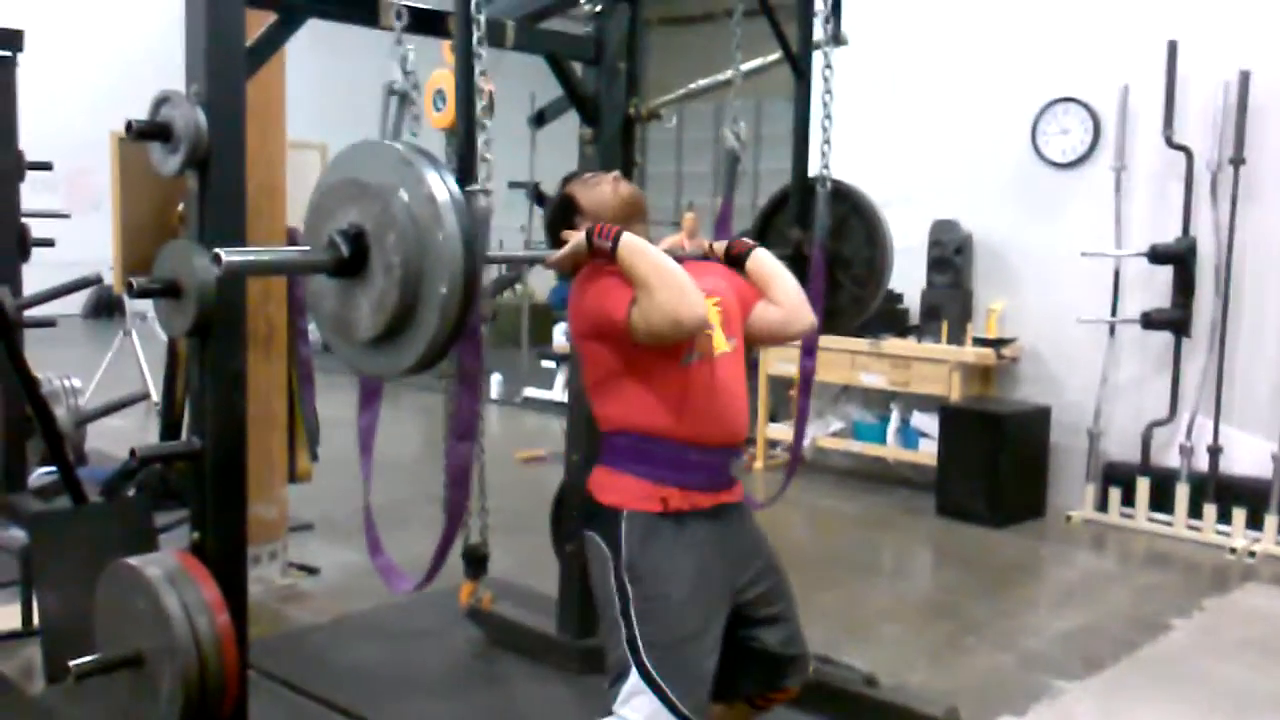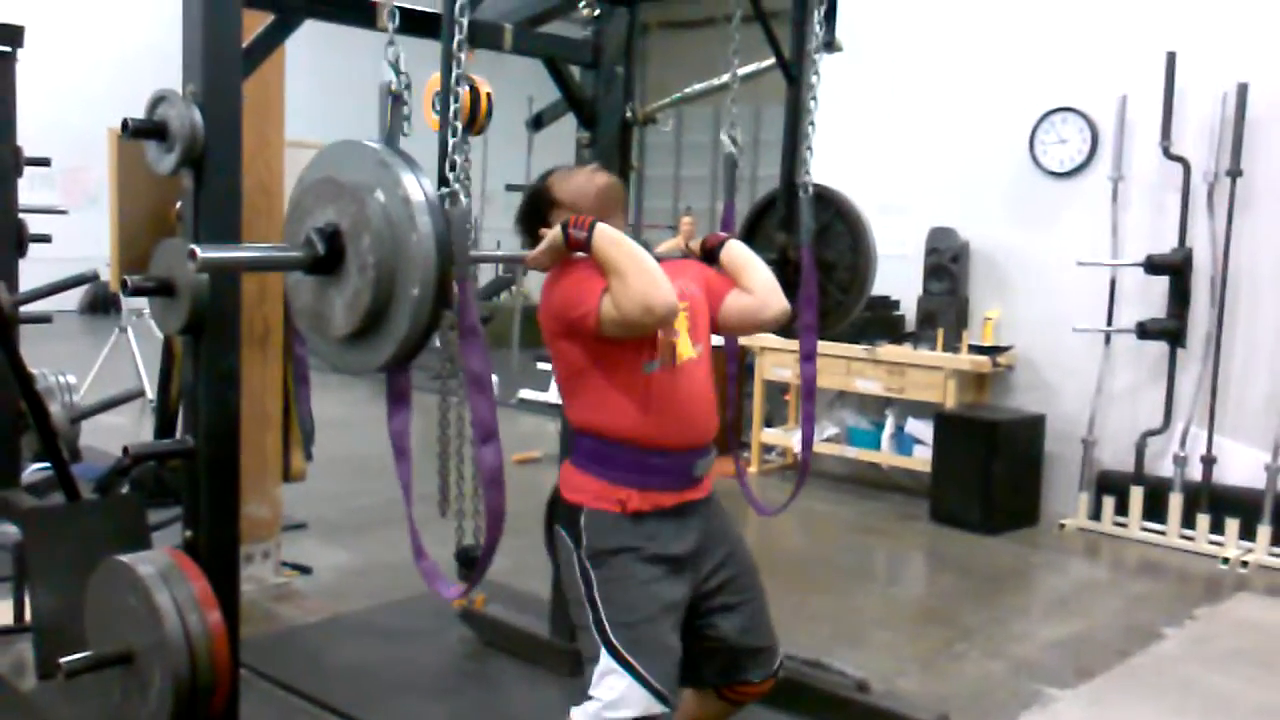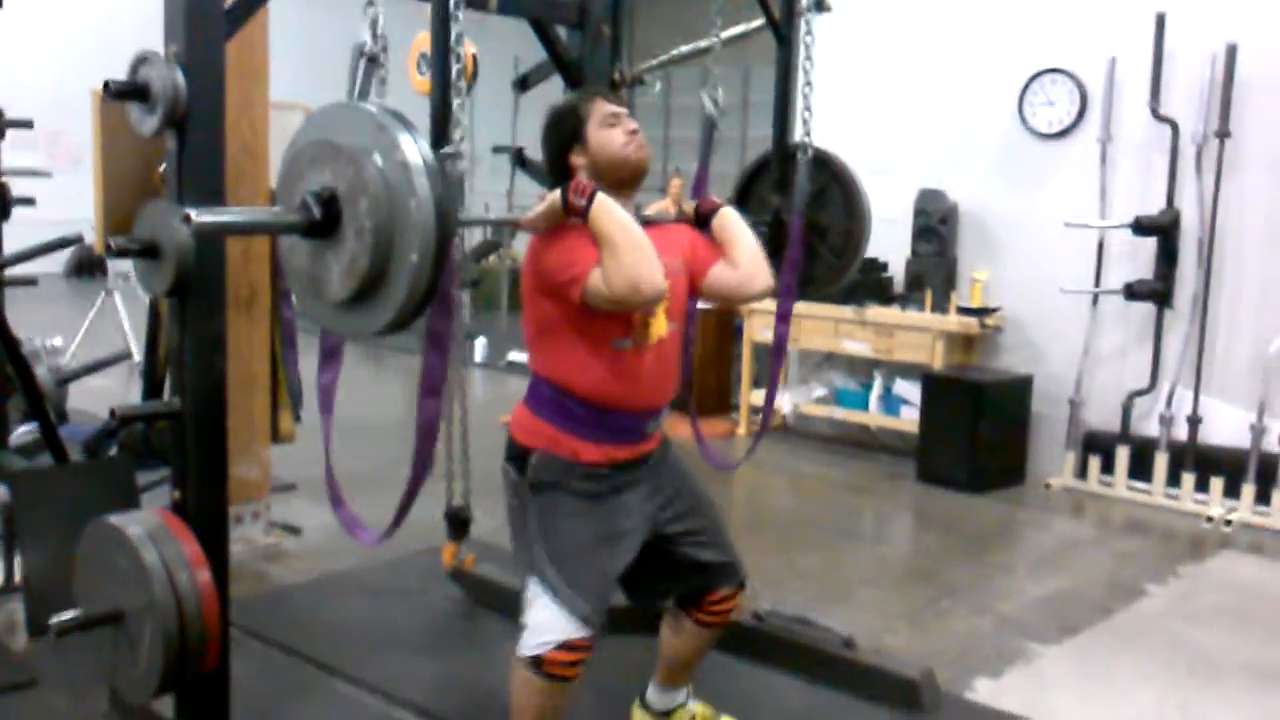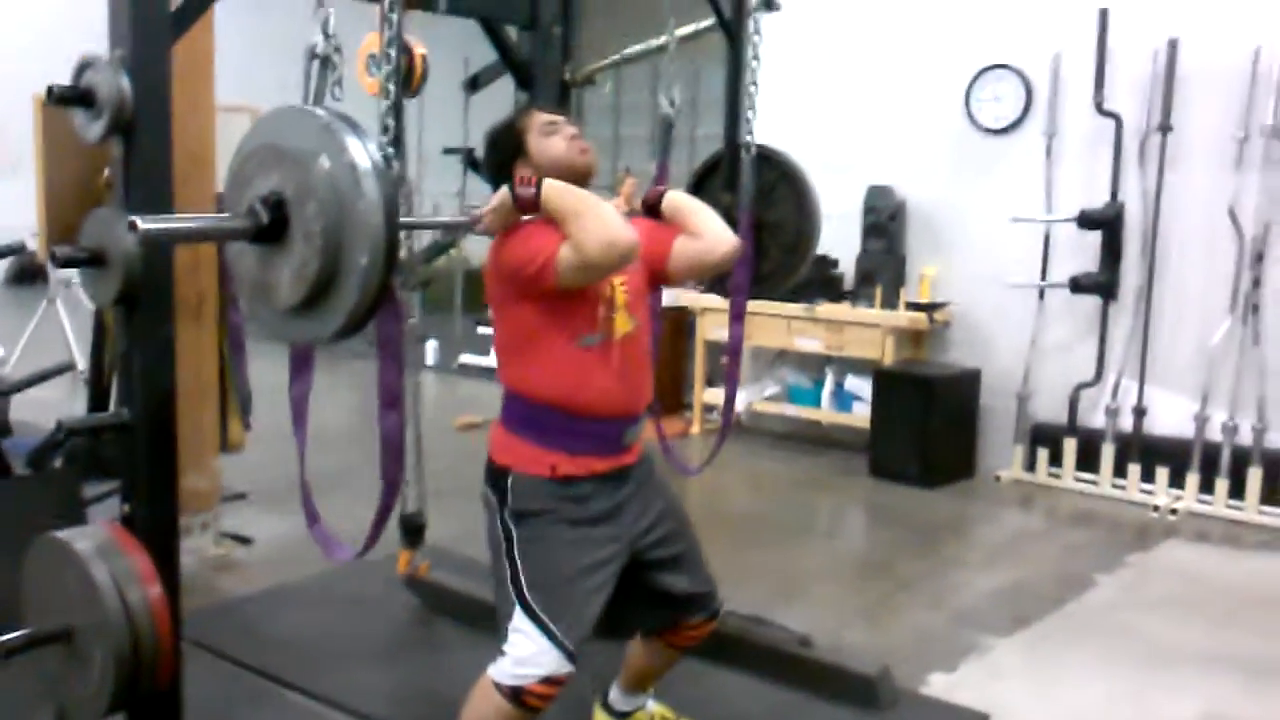
dt=0.5s
person 1, frame 1
left shoulder: (711, 276)
right shoulder: (600, 284)
left elbow: (796, 319)
right elbow: (682, 316)
left wrist: (739, 250)
right wrist: (612, 242)
left hip: (723, 509)
right hip: (644, 518)
left knee: (777, 667)
person 1, frame 2
left shoulder: (685, 275)
right shoulder: (572, 282)
left elbow: (769, 306)
right elbow: (654, 305)
left wrist: (718, 245)
right wrist: (589, 232)
left hip: (694, 505)
right hip: (613, 517)
left knee: (750, 666)
person 1, frame 3
left shoulder: (672, 238)
right shoulder: (561, 243)
left elbow: (753, 282)
right elbow: (642, 287)
left wrist: (714, 210)
right wrist: (587, 201)
left hip: (644, 455)
right hip: (561, 462)
left knee: (717, 586)
right knee: (562, 632)
person 1, frame 4
left shoulder: (635, 238)
right shoulder: (521, 247)
left elbow: (720, 247)
right elbow: (613, 244)
left wrist: (663, 198)
right wrist: (536, 195)
left hip: (626, 470)
right hip: (543, 483)
left knee: (691, 609)
right knee: (539, 664)
